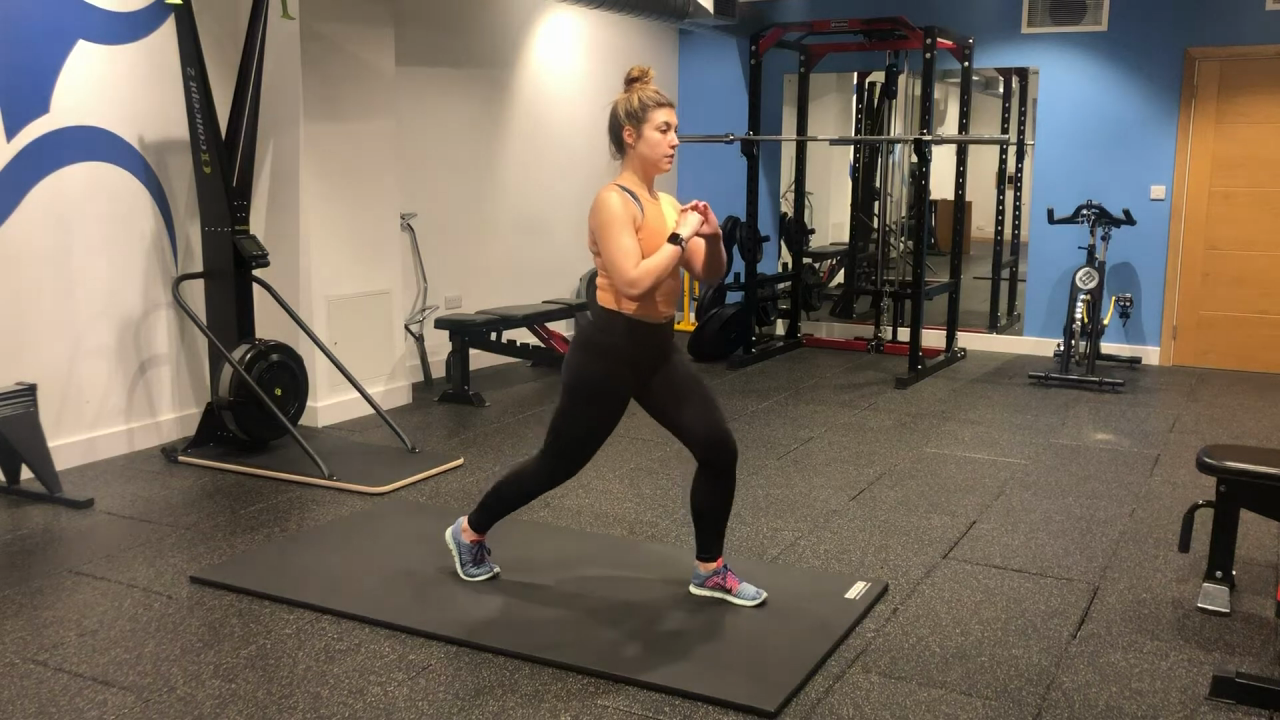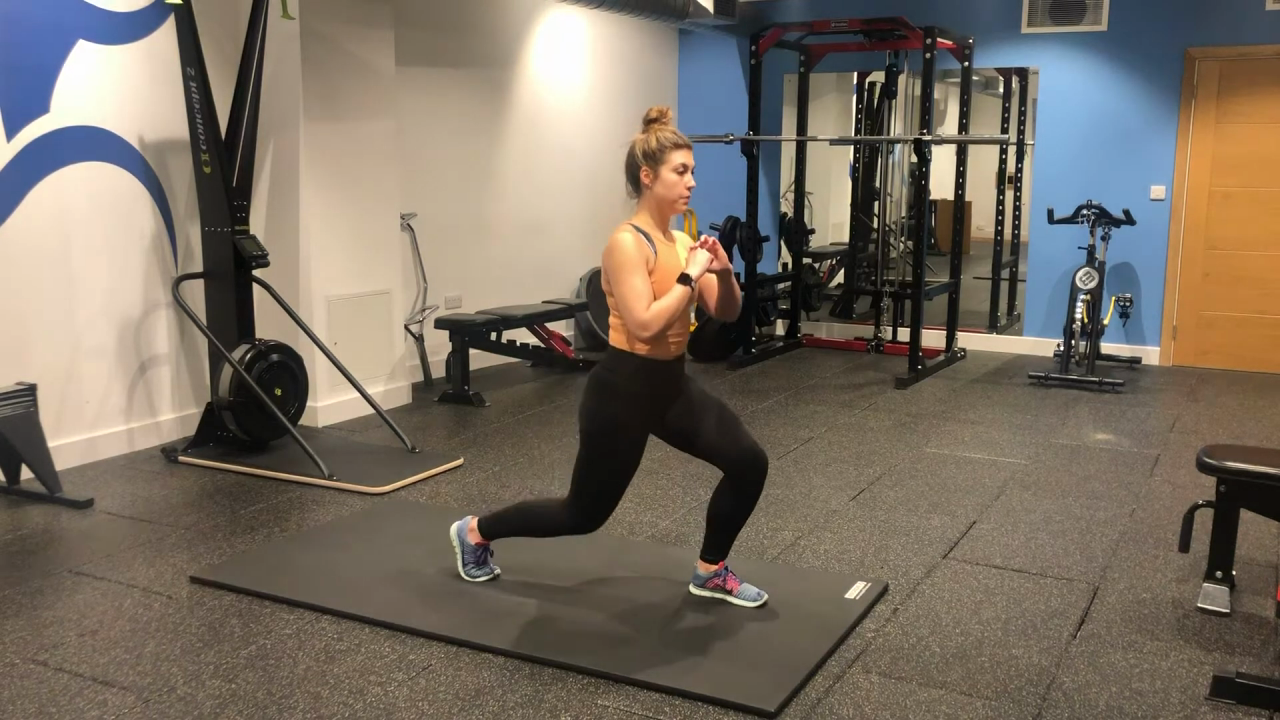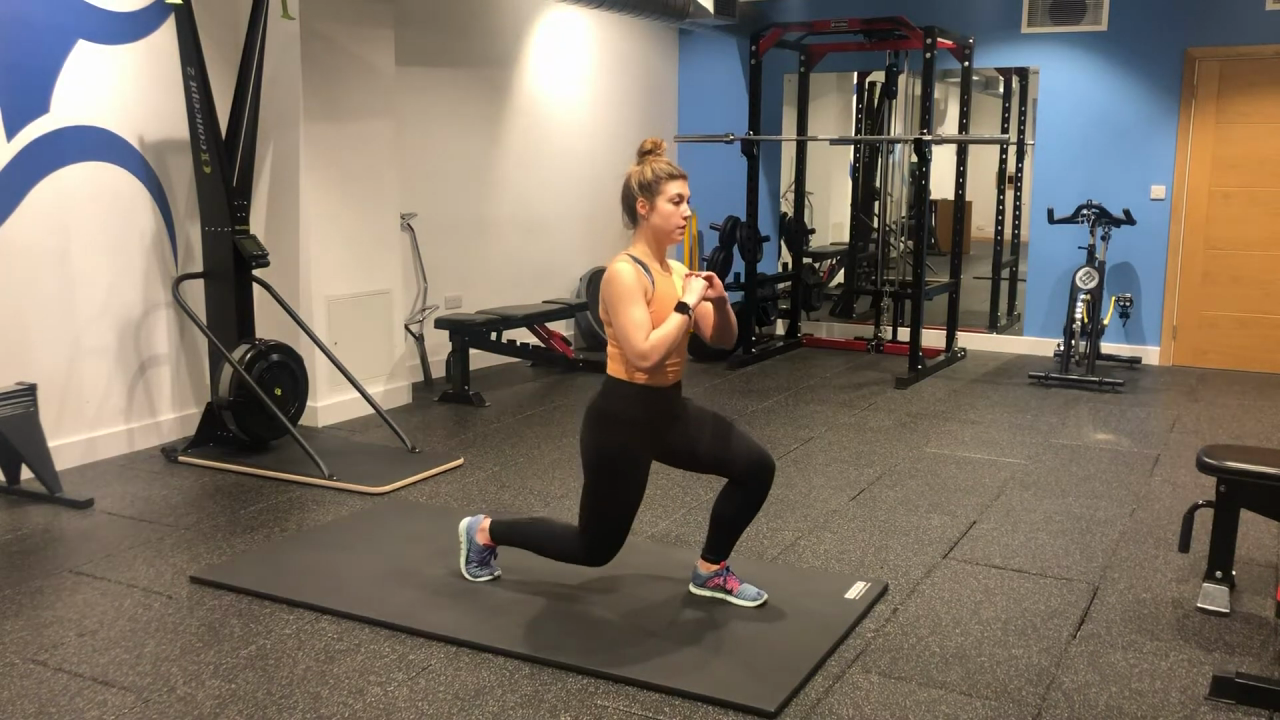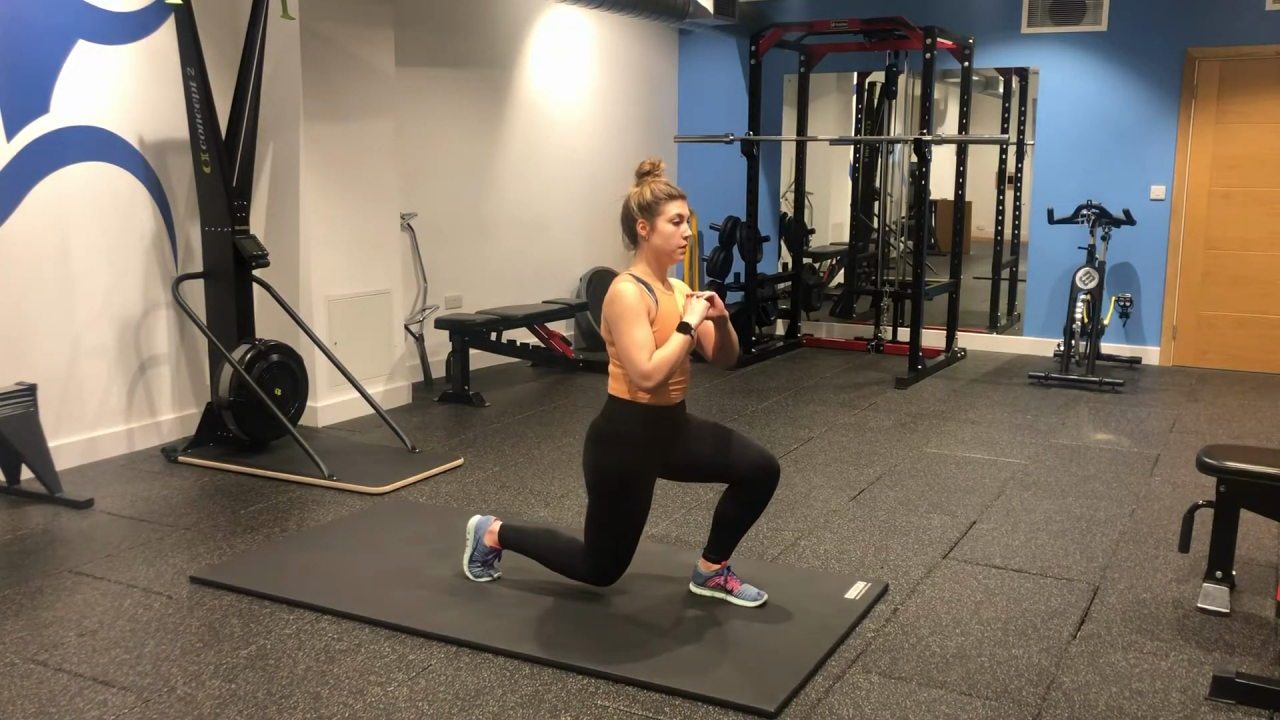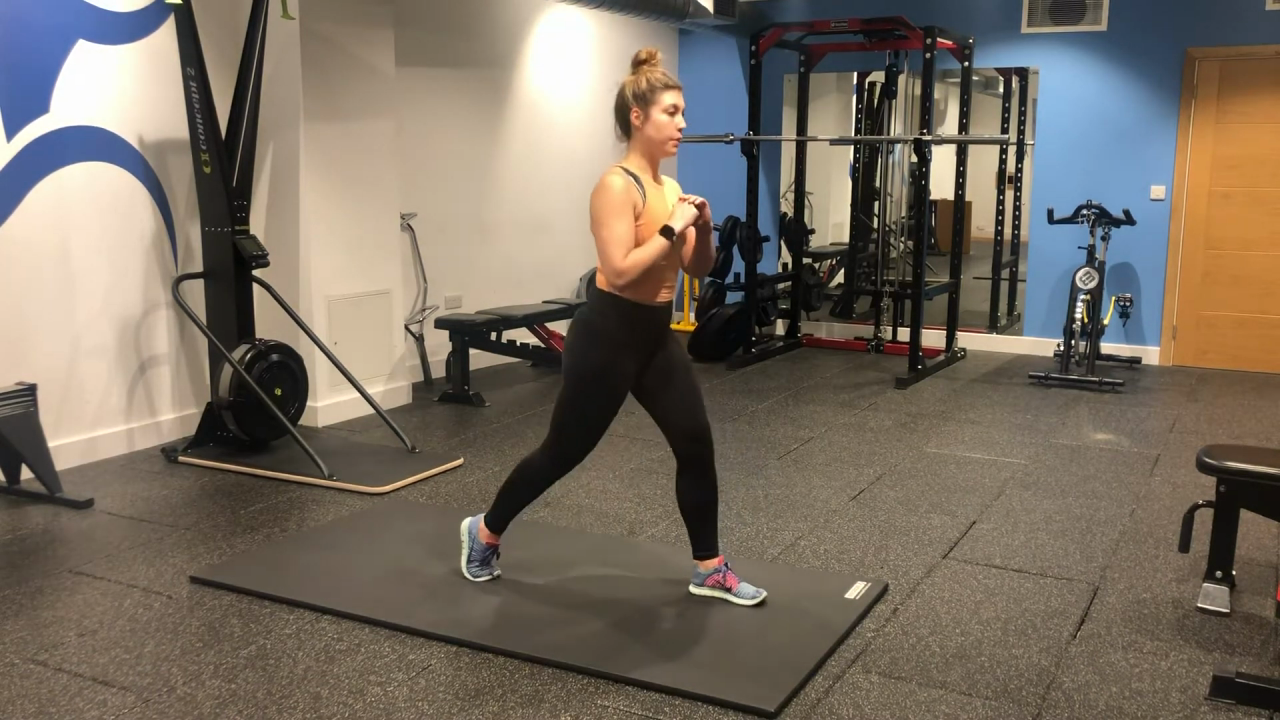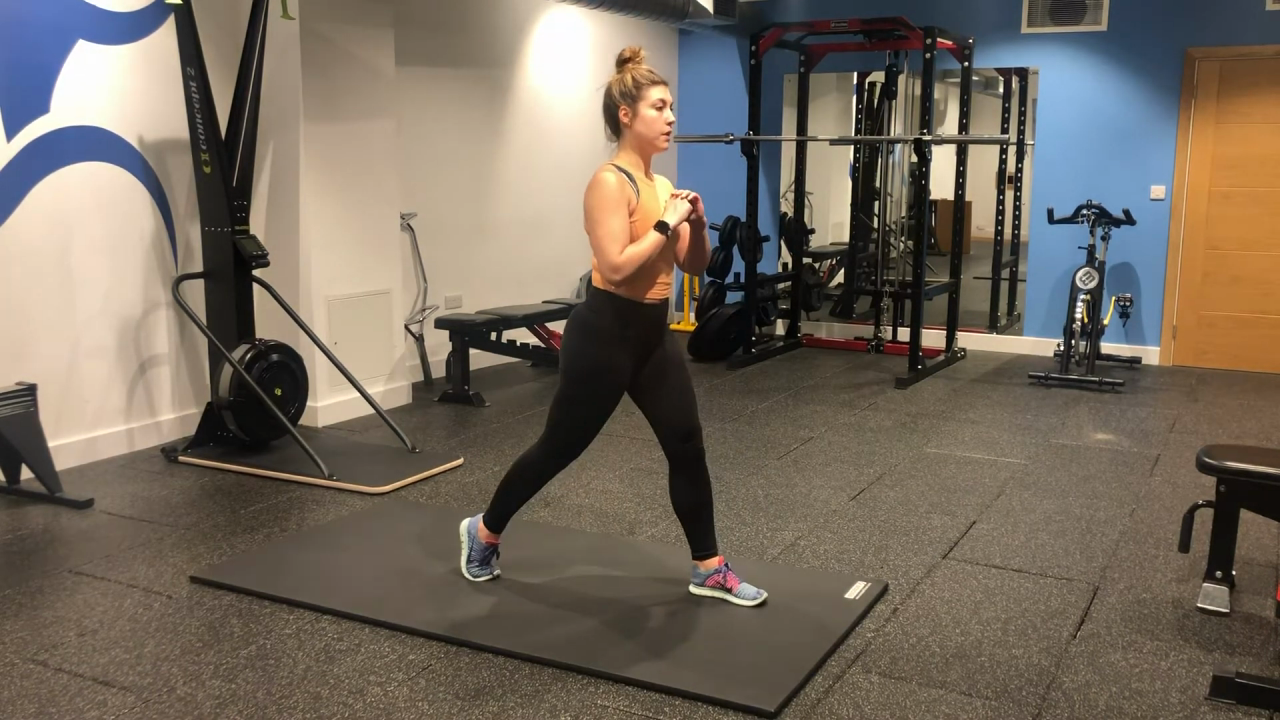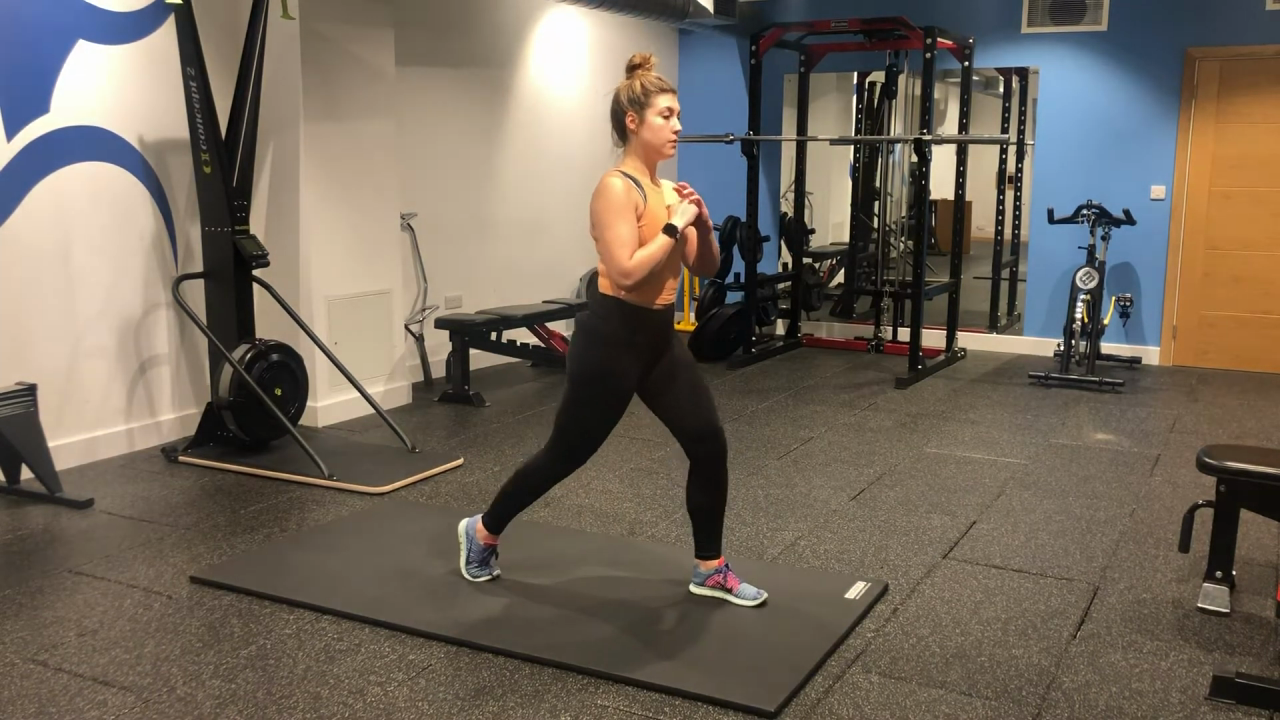
dt=0.7s
person 1, frame 1
left shoulder: (667, 204)
right shoulder: (613, 202)
left elbow: (711, 277)
right elbow: (633, 282)
left wrist: (712, 237)
right wrist: (680, 236)
left hip: (659, 349)
right hip: (609, 349)
left knee: (719, 449)
right knee: (558, 464)
left ankle: (709, 571)
right ankle: (469, 531)
person 1, frame 2
left shoulder: (681, 241)
right shoulder: (627, 243)
left elbow: (727, 313)
right elbow: (644, 325)
left wrist: (722, 272)
right wrist: (690, 276)
left hip: (671, 384)
right hip: (623, 388)
left knee: (749, 462)
right knee: (585, 513)
left ankle: (710, 572)
right ankle: (475, 532)
person 1, frame 3
left shoulder: (675, 270)
right shoulder: (624, 273)
left elbow: (723, 340)
right elbow: (644, 355)
left wrist: (719, 300)
right wrist: (687, 303)
left hip: (669, 409)
right hip: (622, 416)
left knee: (756, 467)
right knee: (596, 546)
left ankle: (710, 571)
right ankle: (484, 532)
person 1, frame 4
left shoulder: (677, 290)
right shoulder: (627, 294)
left elbow: (725, 359)
right elbow: (647, 376)
left wrist: (720, 319)
right wrist: (689, 324)
left hip: (672, 427)
right hip: (625, 436)
left knee: (761, 470)
right knee: (602, 568)
left ankle: (711, 570)
right ankle: (492, 533)
person 1, frame 5
left shoulder: (668, 186)
right shoulder: (617, 185)
left elbow: (697, 269)
right elbow: (621, 270)
left wrist: (702, 227)
right wrist: (673, 227)
left hip: (656, 335)
right hip: (608, 335)
left knee: (696, 445)
right knee: (564, 452)
left ankle: (710, 570)
right ankle: (484, 532)
person 1, frame 6
left shoulder: (661, 184)
right shoulder: (609, 182)
left elbow: (694, 265)
right elbow: (616, 267)
left wrist: (696, 222)
right wrist: (667, 223)
left hip: (653, 333)
right hip: (604, 333)
left knee: (688, 447)
right knee: (559, 448)
left ankle: (709, 569)
right ankle: (484, 531)
person 1, frame 7
left shoulder: (665, 189)
right shoulder: (617, 189)
left elbow: (706, 270)
right elbow: (625, 273)
left wrist: (701, 224)
right wrist: (675, 226)
left hip: (660, 339)
right hip: (611, 339)
left knee: (709, 445)
right knee: (566, 453)
left ankle: (710, 569)
right ankle: (482, 532)
